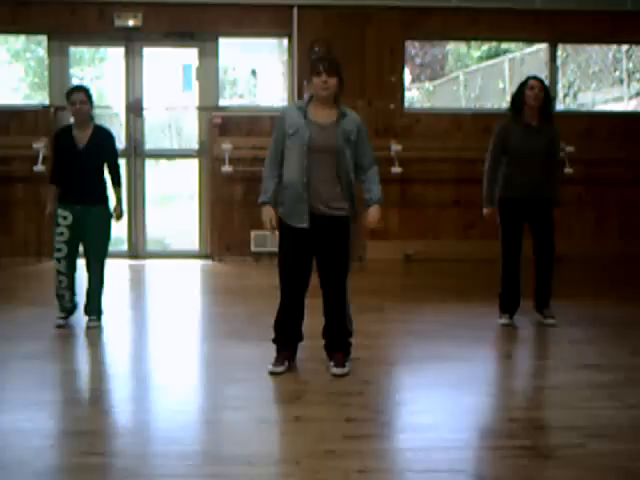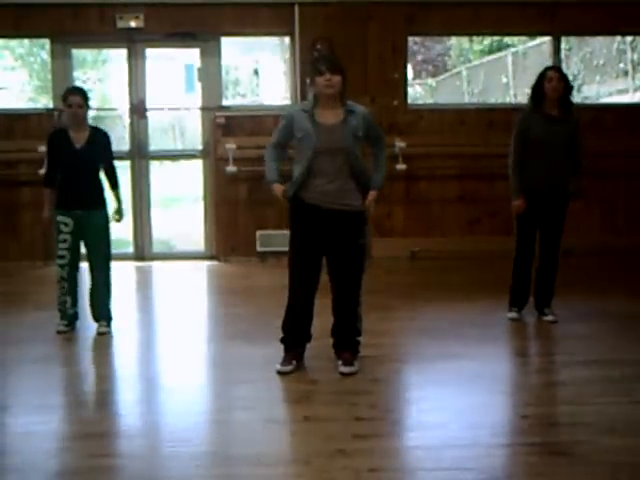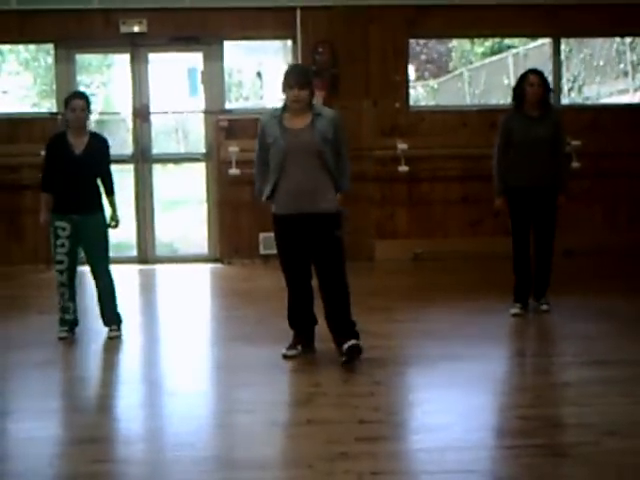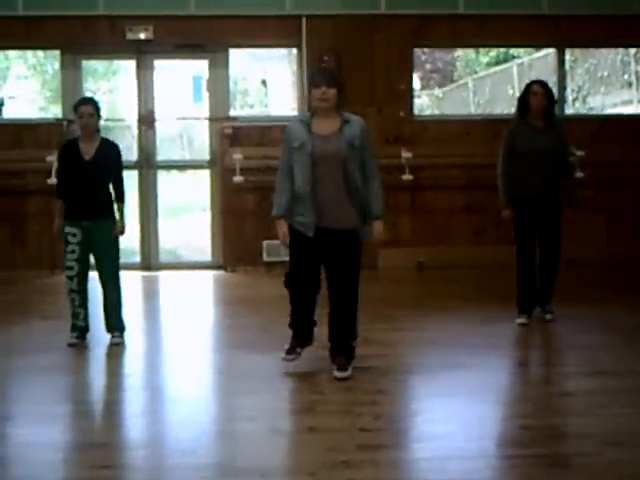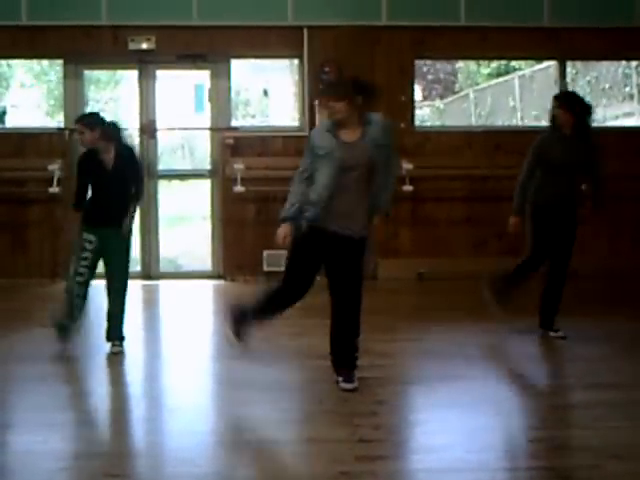
dt=1s
person 1, frame 1
left shoulder: (352, 122)
right shoulder: (289, 117)
left elbow: (366, 166)
right elbow: (273, 162)
left wrist: (373, 202)
right wrist: (266, 202)
left hip: (336, 215)
right hip: (295, 214)
left knee: (335, 287)
right knee: (291, 285)
left ankle: (338, 350)
right ankle: (285, 349)
person 1, frame 2
left shoulder: (360, 116)
right shoulder: (297, 117)
left elbow: (379, 147)
right elbow: (275, 147)
left wrist: (375, 185)
right wrist: (273, 179)
left hip: (349, 210)
right hip: (307, 208)
left knee: (347, 283)
right knee: (300, 281)
left ankle: (346, 348)
right ankle: (293, 349)
person 1, frame 3
left shoulder: (329, 120)
right shoulder: (269, 123)
left elbow: (341, 159)
right elbow: (261, 164)
left wrist: (341, 191)
right wrist: (262, 193)
left hip: (324, 209)
right hip: (286, 212)
left knee: (332, 274)
right knee: (295, 278)
left ankle: (346, 336)
right ankle: (302, 335)
person 1, frame 4
left shoulder: (356, 127)
right shoulder: (295, 130)
left elbow: (370, 174)
right elbow: (285, 175)
left wrist: (375, 215)
right wrist: (280, 215)
left hip: (345, 224)
right hip: (305, 222)
left knee: (344, 291)
right knee: (300, 285)
left ankle: (342, 353)
right ankle: (300, 334)
person 1, frame 5
left shoulder: (379, 128)
right shoulder: (320, 135)
left elbow: (389, 171)
right elbow: (303, 178)
left wrist: (379, 209)
right wrist: (288, 219)
left hip: (354, 230)
right hip: (315, 223)
left knee: (348, 302)
right knee: (293, 286)
left ankle: (345, 365)
right ankle: (244, 316)
person 2, frame 1
left shoulder: (550, 130)
right shoulder: (507, 127)
left elbow: (555, 167)
right elbow: (492, 164)
left wrist: (553, 199)
right wrist: (489, 200)
left hip: (541, 200)
right hip: (511, 199)
left knee: (546, 252)
right knee: (511, 256)
left ankle: (543, 304)
right ankle: (507, 308)
person 2, frame 2
left shoulder: (570, 121)
right shoulder: (528, 118)
left elbow: (575, 158)
right elbow: (515, 157)
left wrist: (573, 188)
right wrist: (517, 193)
left hip: (557, 194)
right hip: (530, 192)
left knee: (550, 250)
right knee: (524, 249)
left ankle: (544, 303)
right ankle: (516, 303)
person 2, frame 3
left shoulder: (552, 119)
right shoulder: (511, 119)
left elbow: (561, 155)
right elbow: (500, 156)
left wrist: (561, 188)
right wrist: (499, 191)
left hip: (546, 190)
right hip: (518, 190)
left knee: (545, 243)
right knee: (521, 244)
left ankle: (540, 293)
right ankle: (520, 298)
person 2, frame 4
left shoulder: (556, 130)
right shoulder: (515, 130)
left elbow: (564, 166)
right elbow: (504, 168)
left wrist: (564, 197)
right wrist: (506, 203)
left hip: (549, 200)
right hip: (522, 200)
left knee: (551, 251)
right knee: (525, 254)
left ankle: (545, 301)
right ankle: (525, 307)
person 2, frame 5
left shoulder: (586, 141)
right shoulder: (548, 139)
left elbow: (592, 174)
right elbow: (527, 174)
left wrist: (593, 195)
right wrist: (518, 211)
left hip: (568, 209)
right hip: (543, 206)
left knee: (561, 266)
right knee: (536, 258)
left ankle: (548, 321)
right ankle: (501, 288)
person 3, frame 1
left shoulder: (104, 135)
right shoulder: (61, 136)
left elbow: (114, 170)
right elbow: (56, 172)
left wrist: (119, 202)
right wrist: (51, 202)
left hip: (96, 205)
right hip: (67, 205)
left knee: (95, 260)
right knee: (63, 257)
left ankle: (93, 312)
right ankle: (66, 308)
person 3, frame 2
left shoulder: (100, 136)
right shoulder: (56, 138)
left elbow: (109, 170)
right elbow: (51, 174)
left wrist: (119, 203)
right wrist: (48, 206)
left hip: (95, 208)
right hip: (66, 209)
left knee: (100, 264)
right knee: (65, 264)
left ankle: (103, 317)
right ankle: (67, 316)
person 3, frame 3
left shoulder: (99, 142)
right shoulder: (55, 143)
left elbow: (106, 177)
right elbow: (47, 179)
left wrist: (114, 210)
right wrist: (44, 210)
left hip: (93, 212)
right hip: (63, 214)
left knee: (100, 267)
right knee: (63, 270)
left ankle: (113, 321)
right ankle: (67, 322)
person 3, frame 4
left shoulder: (110, 148)
right shoulder: (67, 149)
left elbow: (118, 185)
right elbow: (62, 186)
left wrist: (121, 218)
right wrist: (59, 217)
left hip: (103, 220)
right hip: (74, 221)
left knee: (109, 276)
right knee: (74, 276)
left ankle: (116, 328)
right ankle: (78, 328)
person 3, frame 5
left shoulder: (126, 153)
right shoulder: (87, 161)
left elbow: (138, 187)
right elbow: (80, 195)
left wrist: (131, 213)
left hip: (119, 228)
right hip: (93, 228)
left knee: (117, 284)
right knee: (79, 279)
left ankle: (115, 336)
right ankle: (65, 325)
